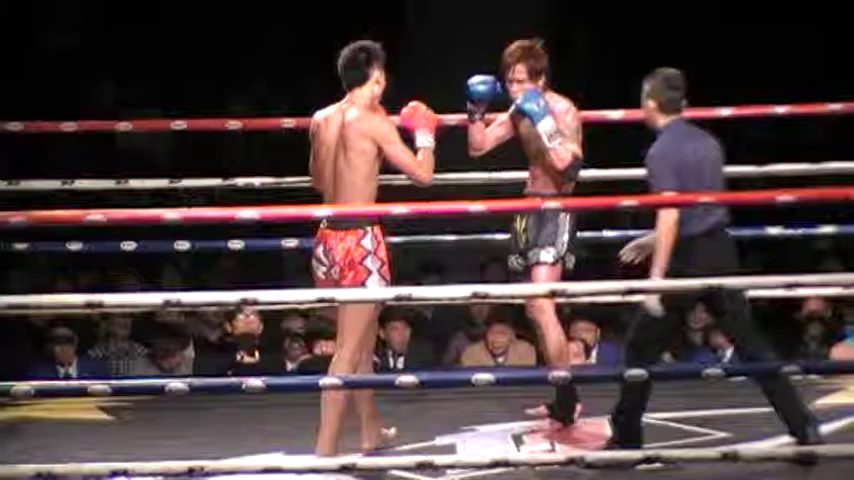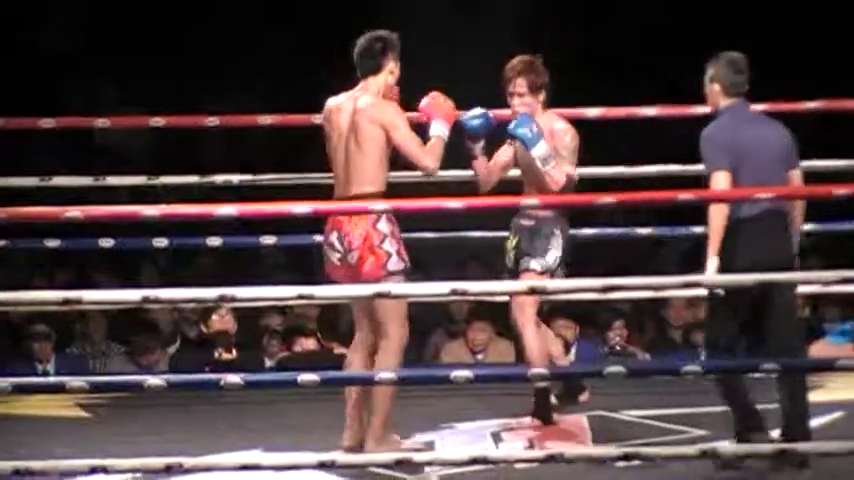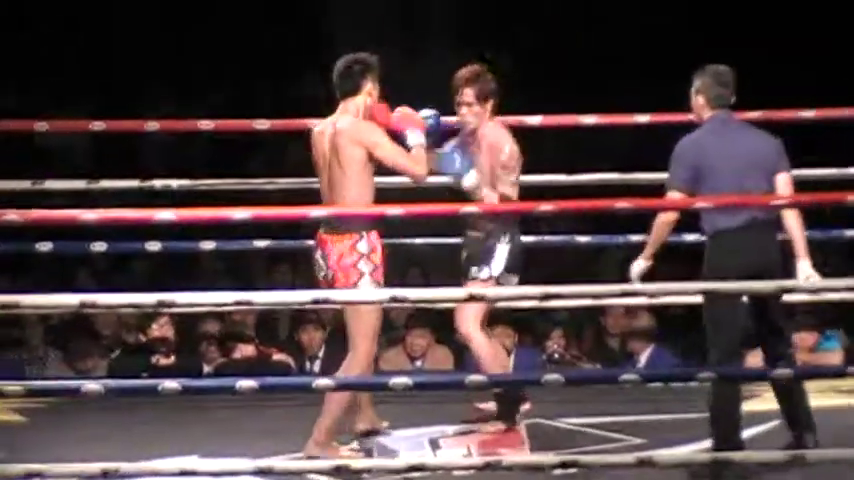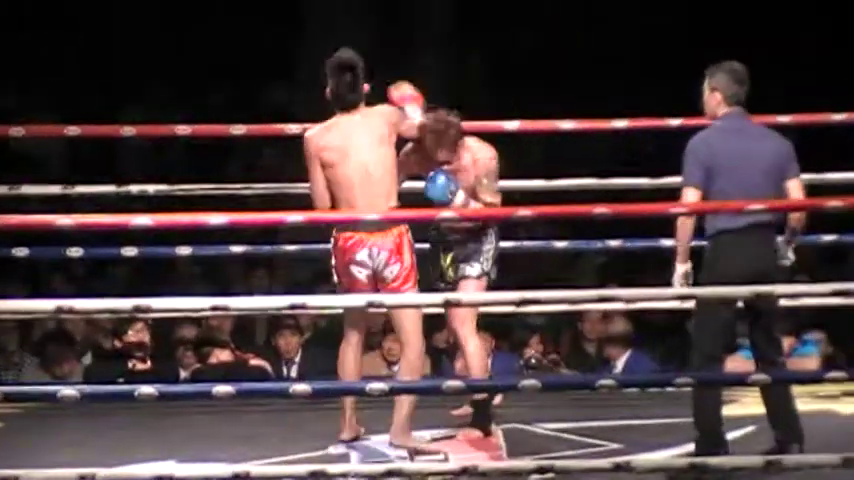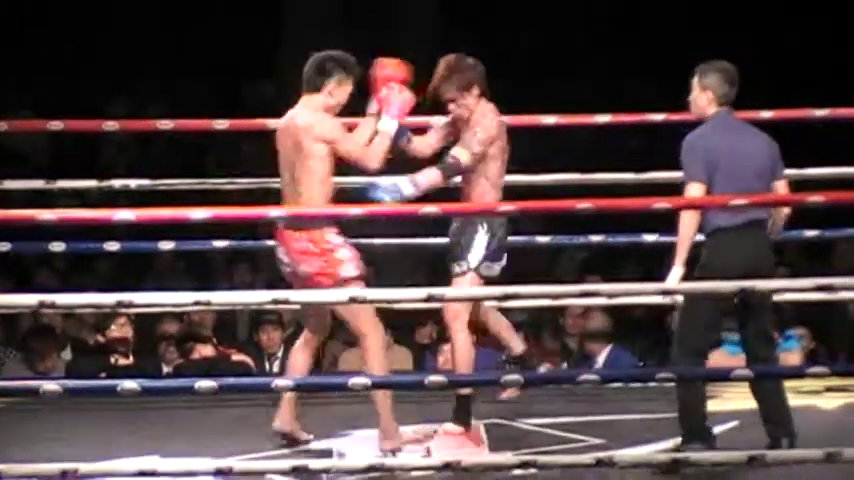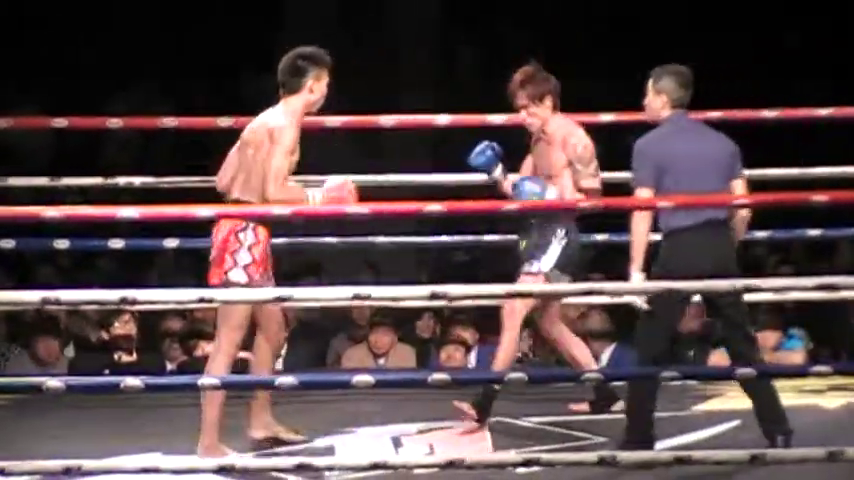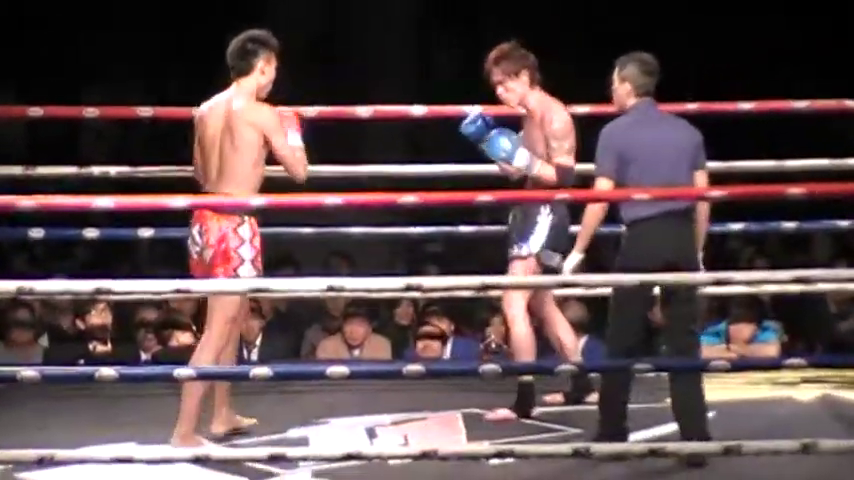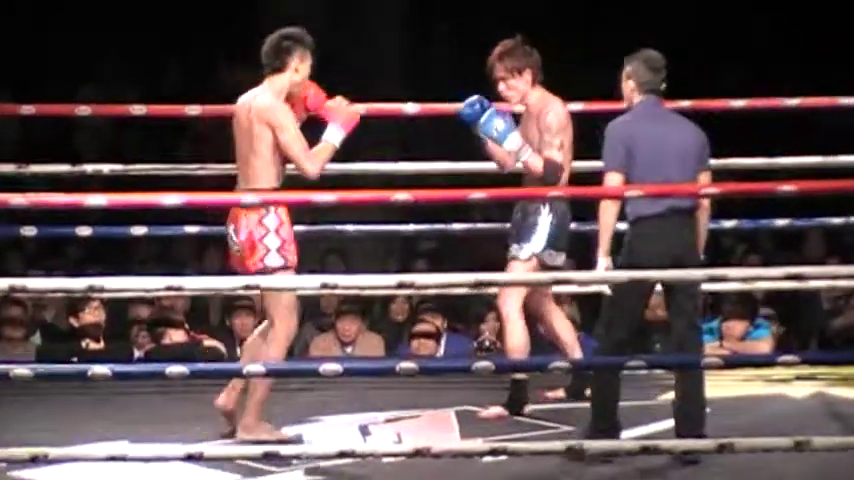
dt=0.4s
person 1, frame 1
left shoulder: (320, 121)
right shoulder: (375, 124)
right elbow: (423, 175)
right wrist: (425, 135)
left hip: (328, 238)
right hip: (359, 239)
left knee: (363, 341)
right knee: (348, 352)
left ankle: (371, 429)
right ankle: (325, 450)
person 1, frame 2
left shoulder: (332, 106)
right shoulder: (384, 110)
right elbow: (428, 163)
right wrist: (440, 126)
left hip: (339, 226)
right hip: (372, 225)
left knee: (366, 333)
right knee: (395, 335)
left ankle: (353, 431)
right ankle: (376, 435)
person 1, frame 3
left shoulder: (319, 131)
right shoulder: (361, 129)
right elbow: (417, 170)
right wrist: (415, 133)
left hip: (328, 241)
right hip: (357, 243)
left knee: (362, 334)
right knee: (363, 350)
left ankle: (365, 415)
right ankle: (320, 439)
person 1, frame 4
left shoulder: (315, 139)
right shoulder: (386, 116)
left elbow: (321, 206)
right elbow: (417, 130)
right wrist: (414, 107)
left hip: (350, 242)
right hip: (391, 238)
left knee: (352, 334)
right knee: (412, 340)
left ankle: (348, 423)
right ankle: (401, 428)
person 1, frame 5
left shoulder: (296, 121)
right shoulder: (317, 123)
left elbow: (353, 143)
right elbow: (372, 159)
left wrist: (378, 102)
right wrist: (393, 113)
left hip: (292, 239)
right hip: (317, 239)
left knee: (315, 330)
right knee: (373, 336)
left ankle: (285, 417)
right ankle: (389, 432)
person 1, frame 6
left shoulder: (261, 121)
right shoulder: (286, 127)
left elbow: (223, 180)
right elbow: (274, 194)
right wrist: (325, 194)
left hip: (238, 229)
right hip: (243, 233)
left knee: (272, 327)
right knee: (228, 341)
left ankle: (261, 422)
right ankle: (209, 441)
person 1, frame 7
left shoulder: (206, 110)
right shoulder: (260, 113)
right elbow: (299, 172)
right wrist: (292, 133)
left hip: (206, 221)
right hip: (234, 225)
left knee: (226, 324)
right knee: (218, 333)
left ankle: (222, 415)
right ankle: (186, 432)
person 1, frame 8
left shoulder: (247, 102)
right shoulder: (273, 106)
right elbow: (310, 167)
left wrist: (297, 116)
right wrist: (337, 128)
left hip: (249, 216)
right hip: (265, 218)
left knee: (279, 317)
right knee: (285, 327)
left ankle: (233, 394)
right ankle: (250, 421)
person 2, frame 1
left shoulder: (662, 150)
right shoulder: (706, 142)
left elbow: (669, 218)
left wrist: (656, 277)
right wrist: (650, 241)
left hip: (689, 257)
right hip: (723, 250)
left knee: (643, 349)
right knee: (751, 347)
left ankle: (625, 441)
right ankle: (803, 431)
person 2, frame 2
left shoulder: (717, 133)
right shoulder: (778, 130)
left elbow: (721, 197)
right elbow: (798, 196)
left wrist: (712, 255)
left hip: (742, 241)
right hip: (778, 239)
left knee: (723, 343)
right knee: (787, 345)
left ankle: (750, 434)
right ankle: (797, 437)
person 2, frame 3
left shoulder: (691, 146)
right shoulder: (766, 141)
left elbow: (671, 212)
right elbow: (788, 202)
left wrist: (645, 255)
right wrist: (803, 259)
left hip: (726, 251)
right hip: (765, 246)
left knee: (725, 354)
right knee: (776, 343)
left ankle: (727, 449)
right ankle: (803, 431)
person 2, frame 4
left shoulder: (702, 143)
right shoulder: (777, 142)
left elbow: (688, 210)
right elbow: (798, 207)
left wrist: (681, 260)
right wrist: (787, 244)
left hip: (725, 252)
right hip: (765, 250)
left knee: (707, 354)
right knee: (769, 349)
left ankle: (711, 449)
right ankle: (789, 440)
person 2, frame 5
left shoulder: (698, 140)
right shoulder: (763, 141)
left elbow: (692, 206)
right elbow: (783, 206)
left wrist: (679, 263)
left hip: (721, 249)
right hip: (759, 249)
left knee: (689, 346)
right knee: (760, 346)
left ankle: (696, 436)
right ankle: (782, 436)
person 2, frame 6
left shoulder: (650, 144)
right shoulder: (722, 142)
left elbow: (643, 211)
right elbow: (742, 207)
left wrist: (636, 269)
left hip: (679, 249)
right hip: (719, 248)
left knee: (650, 348)
right knee: (741, 342)
left ankle: (637, 441)
right ankle: (776, 430)
person 2, frame 7
left shoulder: (615, 132)
right shoulder: (687, 131)
left elbow: (600, 200)
right elbow: (702, 199)
left wrist: (578, 250)
right wrist: (697, 251)
left hip: (642, 240)
right hip: (682, 238)
left knee: (624, 342)
right knee: (684, 341)
left ankle: (612, 436)
right ankle: (694, 436)
person 2, frame 8
left shoulder: (621, 128)
right shoulder: (691, 131)
left elbow: (612, 196)
right elbow: (704, 200)
left wrist: (603, 253)
right wrist: (696, 249)
left hip: (645, 237)
right hip: (684, 236)
left knee: (613, 337)
right knee: (688, 338)
left ankle: (603, 434)
right ankle: (692, 436)
person 3, frame 1
left shoulder: (563, 112)
right shoulder: (518, 112)
left elbow: (570, 171)
right elbow: (477, 147)
left wrist: (543, 123)
right wrist: (476, 109)
left hip: (555, 215)
right hip: (530, 212)
left knee: (541, 308)
right knee: (536, 308)
left ankle: (564, 406)
right ankle: (563, 396)
person 3, frame 2
left shoulder: (562, 132)
right shoulder: (517, 133)
left elbow: (564, 188)
right elbow: (485, 182)
left wrist: (537, 147)
right wrist: (476, 145)
left hip: (547, 228)
right hip: (523, 226)
left knee: (522, 314)
right knee: (526, 316)
left ankle: (542, 407)
person 3, frame 3
left shoulder: (504, 147)
right shoulder: (466, 135)
left elbow: (505, 208)
right elbow: (433, 168)
left wrist: (468, 177)
left hip: (498, 241)
right hip: (476, 239)
left knee: (466, 324)
right knee: (476, 324)
left ankle: (506, 409)
right ankle: (512, 393)
person 3, frame 4
left shoulder: (484, 155)
right shoulder: (416, 154)
left elbow: (491, 210)
left wrist: (456, 196)
left hip: (477, 238)
right hip: (445, 237)
left knee: (462, 323)
right knee: (460, 323)
left ankle: (482, 419)
right ankle: (484, 392)
person 3, frame 5
left shoulder: (486, 124)
right shoulder: (466, 116)
left elbow: (448, 170)
right elbow: (427, 145)
left wrist: (398, 189)
right wrist: (398, 132)
left hip: (482, 225)
right hip: (473, 221)
left knee: (456, 315)
right knee: (475, 308)
left ankle: (462, 415)
right ankle: (522, 358)
person 3, frame 6
left shoulder: (575, 139)
right shoulder: (539, 141)
left elbow: (593, 197)
right elbow: (519, 192)
left wrist: (548, 194)
right wrist: (496, 170)
left hip: (558, 235)
right hip: (542, 234)
left knee: (512, 315)
right knee: (551, 326)
left ankle: (484, 403)
right ankle: (605, 395)
person 3, frame 7
left shoulder: (554, 115)
right shoulder: (530, 116)
left elbow: (565, 177)
right elbow: (515, 171)
left wrist: (522, 158)
right wrist: (485, 141)
left hip: (546, 214)
right hip: (531, 212)
left knee: (513, 303)
right knee: (542, 304)
left ankle: (524, 399)
person 3, frame 8
left shoulder: (552, 111)
right shoulder: (527, 112)
left elbow: (552, 174)
right elbow: (507, 163)
left wrist: (514, 141)
right wrist: (483, 128)
left hip: (546, 212)
right hip: (533, 211)
left knee: (509, 302)
right knee: (541, 302)
left ankle: (516, 396)
